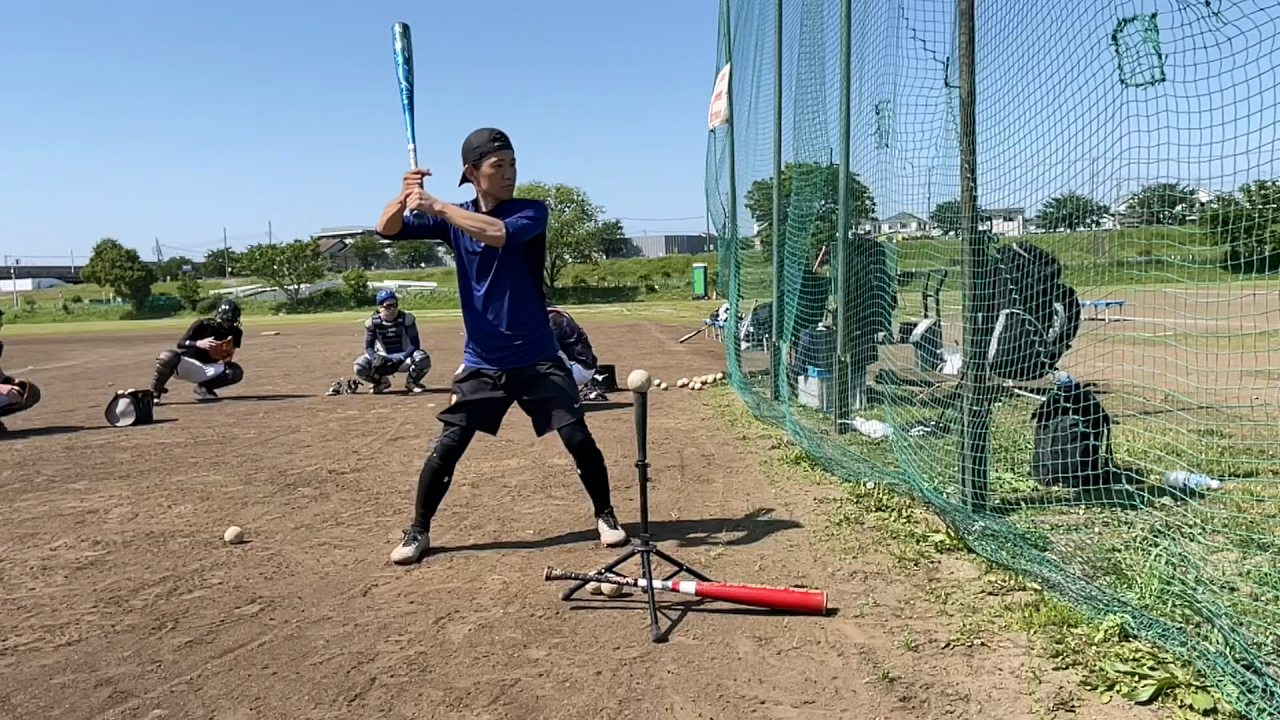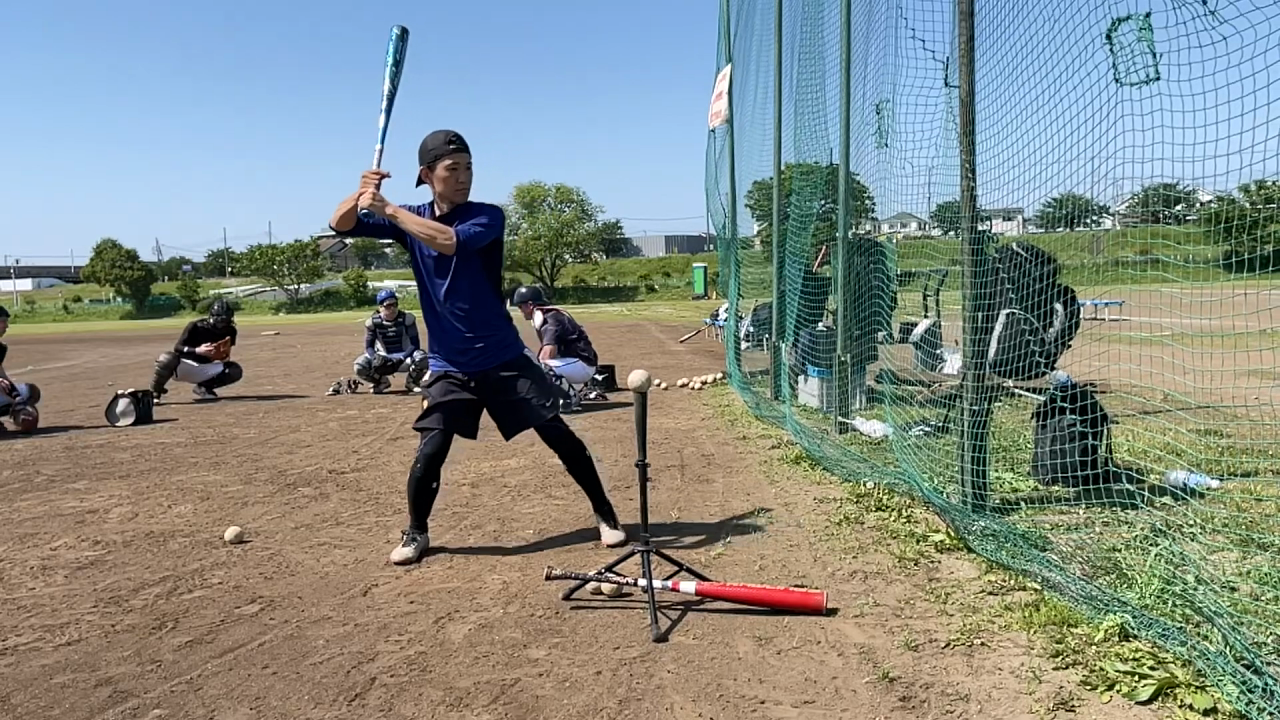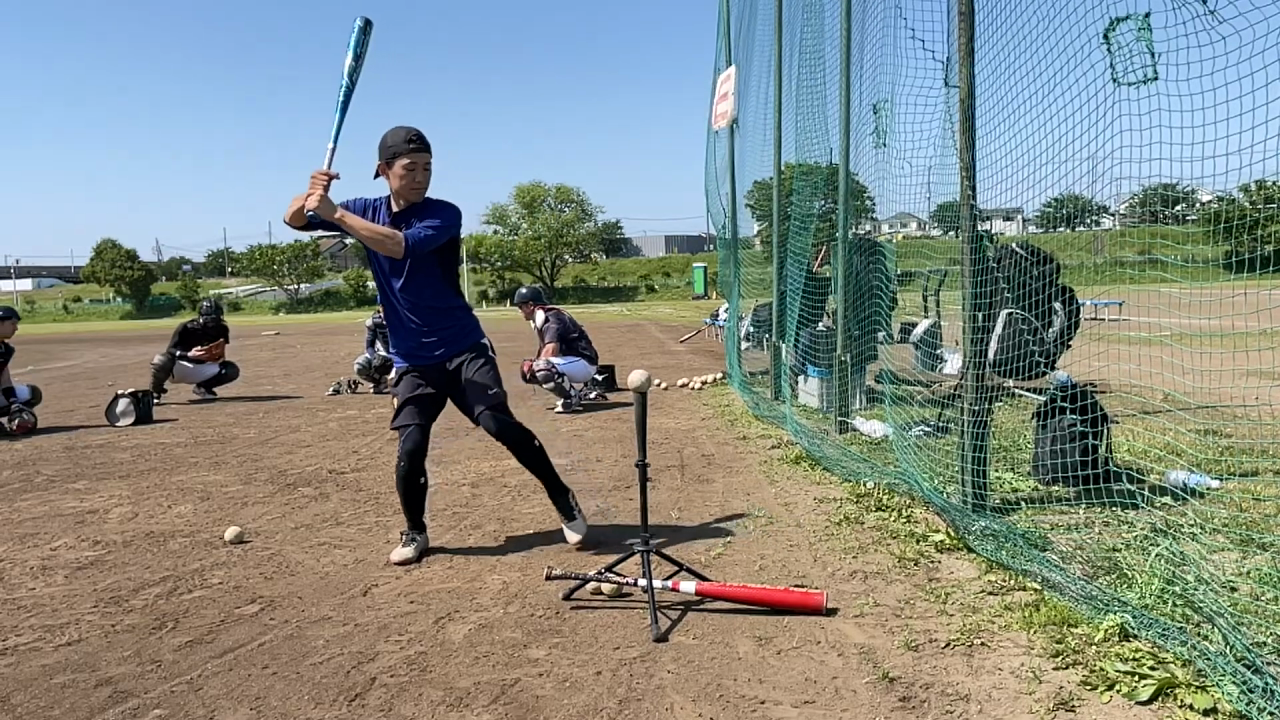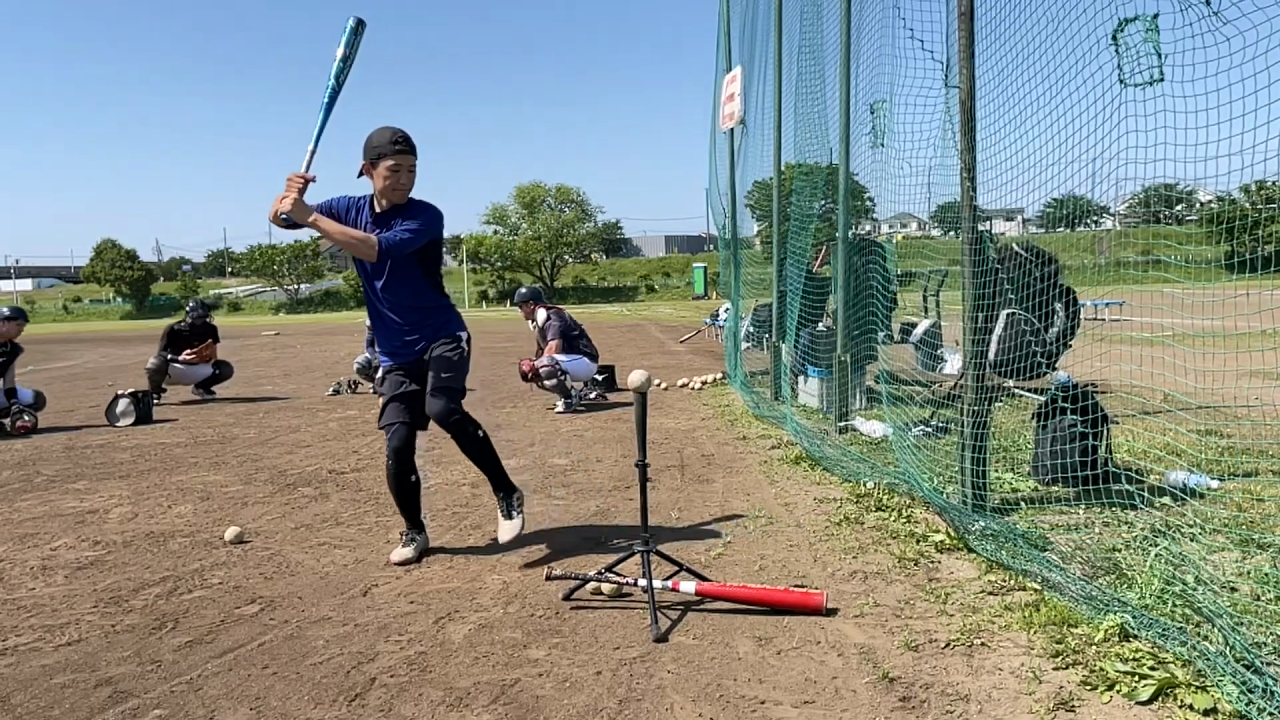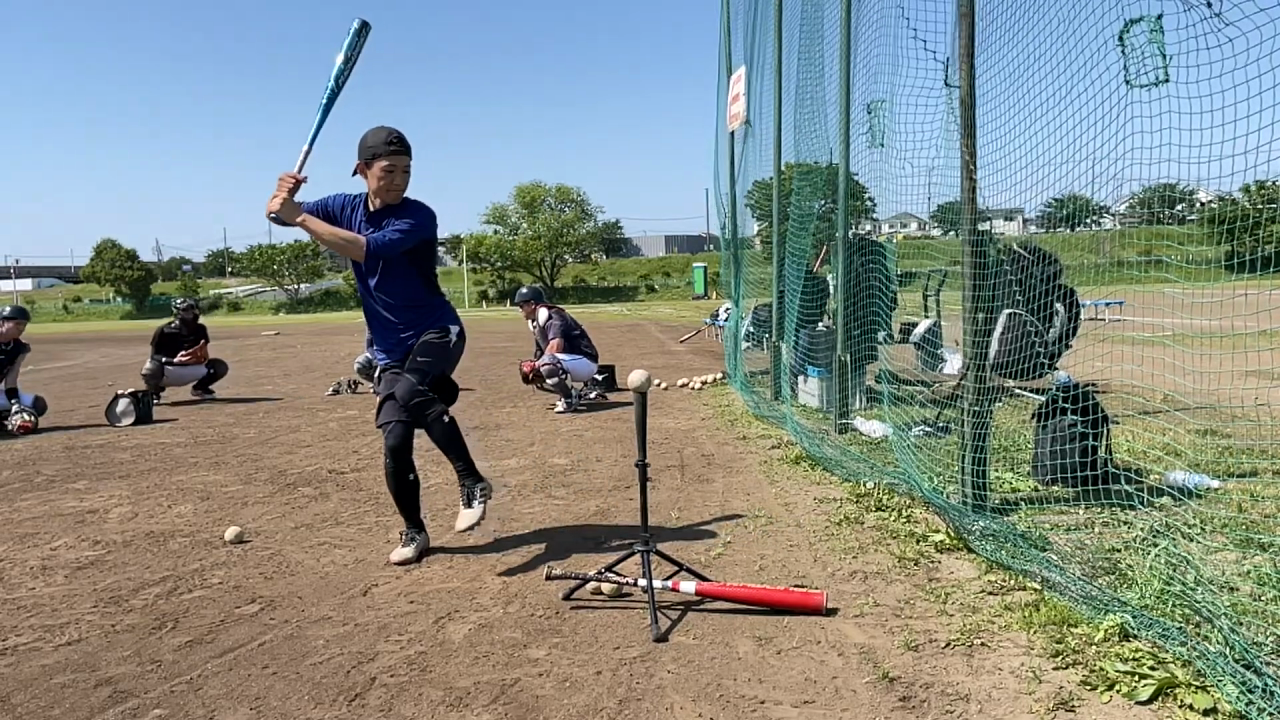
dt=1s
person 1, frame 1
left shoulder: (531, 212)
right shoulder: (453, 216)
left elbow: (498, 233)
right elbow: (387, 230)
left wrist: (437, 206)
right wrist: (404, 196)
left hip: (537, 358)
right hip: (482, 362)
left knee: (577, 438)
right knee: (446, 447)
left ankle: (605, 514)
right ankle: (418, 530)
person 1, frame 2
left shoulder: (488, 216)
right shoulder: (411, 218)
left elbow: (449, 241)
right elbow: (341, 225)
left wrist: (388, 209)
right wrist: (362, 193)
left hip: (505, 359)
right hip: (448, 366)
left knee: (558, 435)
right knee: (430, 453)
left ankle: (604, 512)
right ankle: (416, 531)
person 1, frame 3
left shoulder: (444, 215)
right shoulder: (367, 210)
left elbow: (400, 245)
right elbow: (295, 220)
left wrist: (336, 214)
right wrist: (312, 192)
left hip: (463, 346)
right hip: (411, 359)
left knee: (498, 423)
right knee: (411, 448)
left ankle: (562, 499)
right ankle: (415, 531)
person 1, frame 4
left shoulder: (426, 217)
right shoulder: (349, 209)
left elbow: (376, 249)
right elbow: (279, 218)
left wrist: (311, 217)
right wrist: (289, 195)
left hip: (443, 338)
right hip: (395, 355)
left knee: (442, 408)
right knee: (398, 445)
left ankle: (506, 494)
right ankle: (414, 531)
person 1, frame 5
left shoulder: (419, 216)
right shoulder: (345, 207)
left elbow: (366, 249)
right elbow: (276, 214)
left wrist: (301, 217)
right wrist: (283, 195)
left hip: (438, 332)
right hip: (391, 351)
left knee: (412, 391)
right knee: (395, 442)
left ankle: (472, 483)
right ankle: (414, 531)
